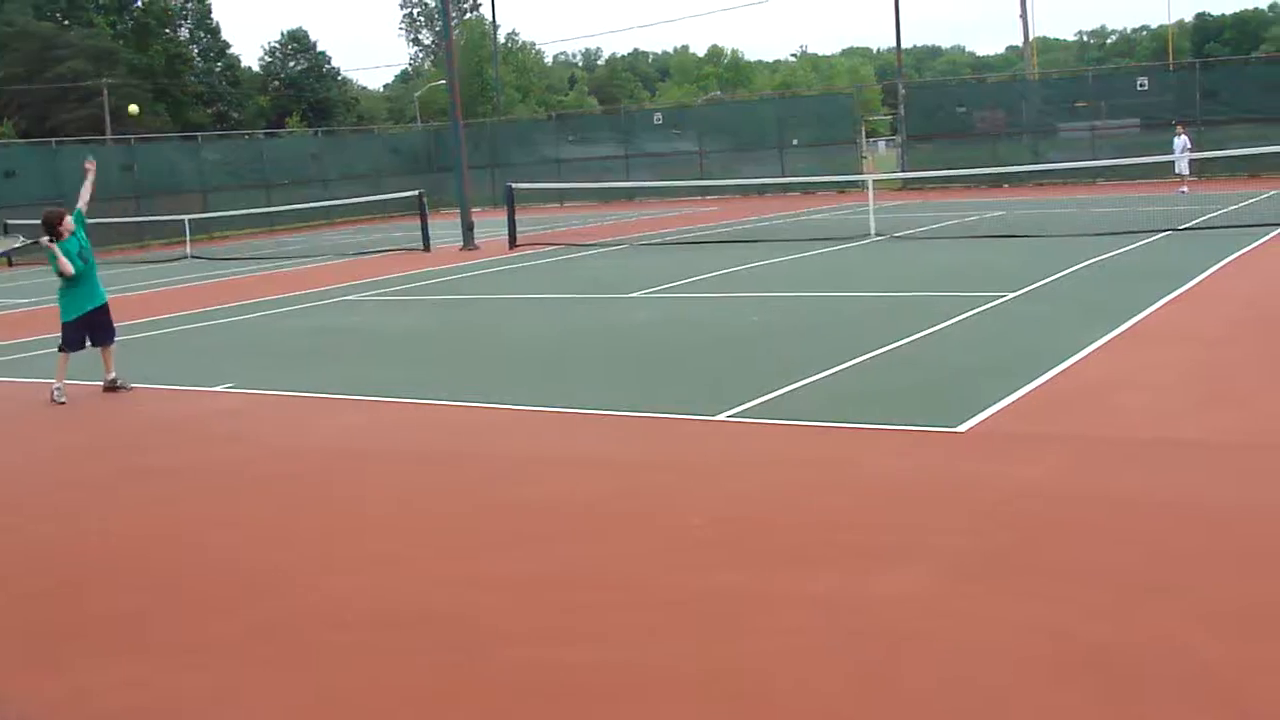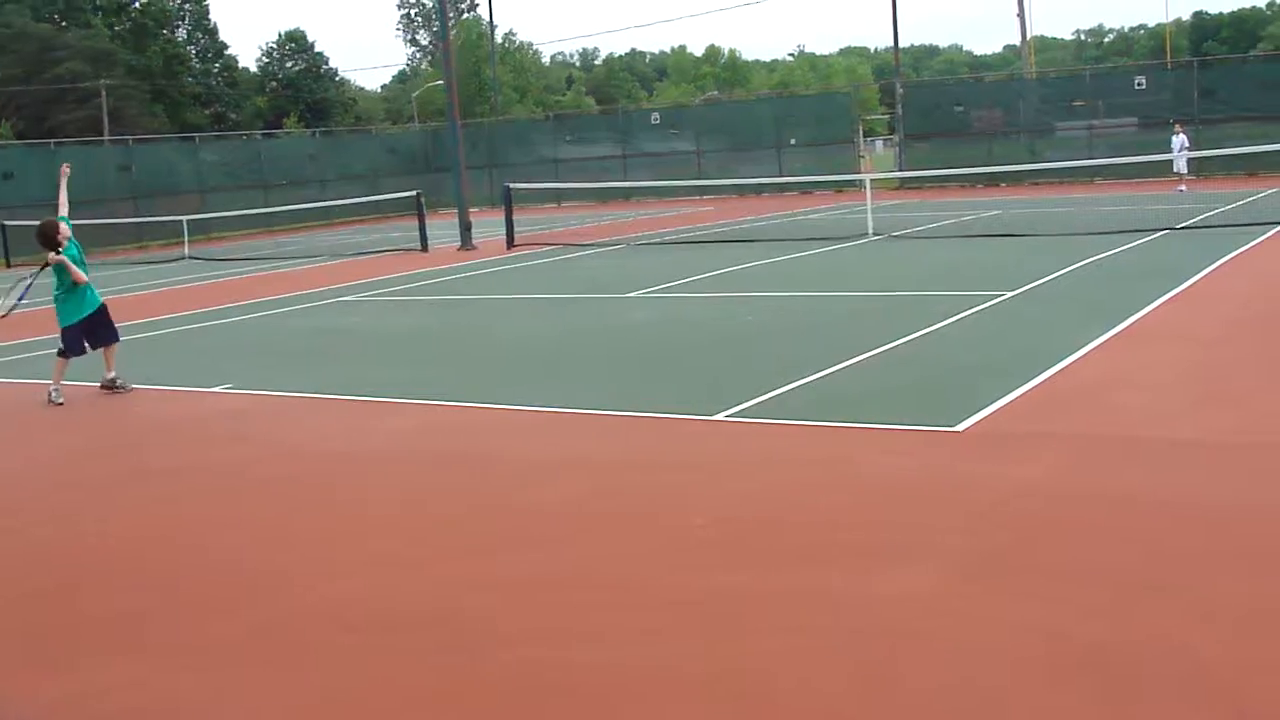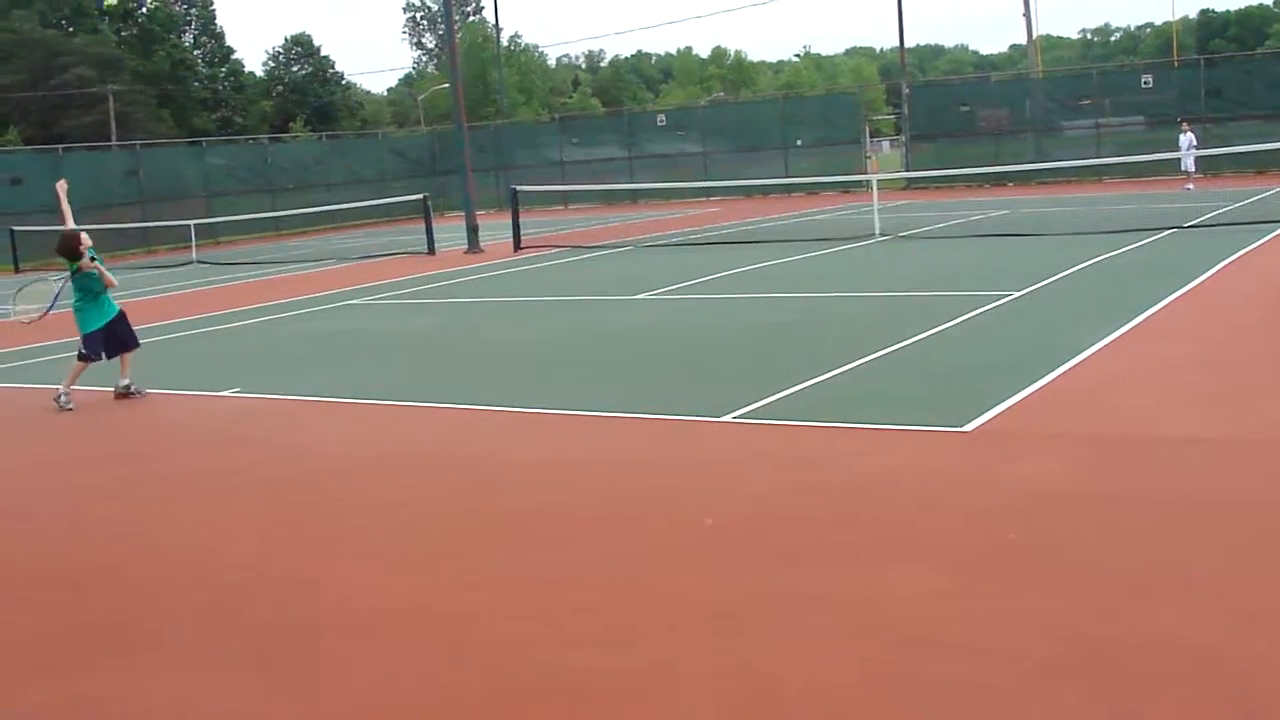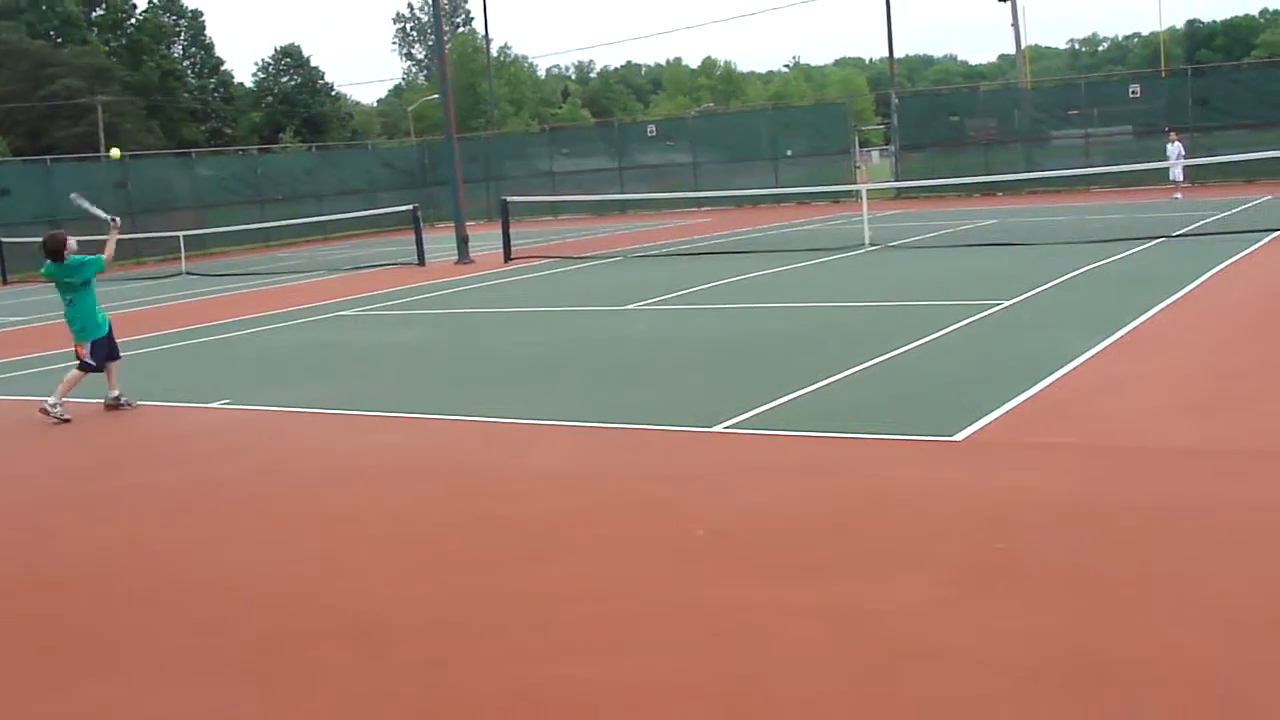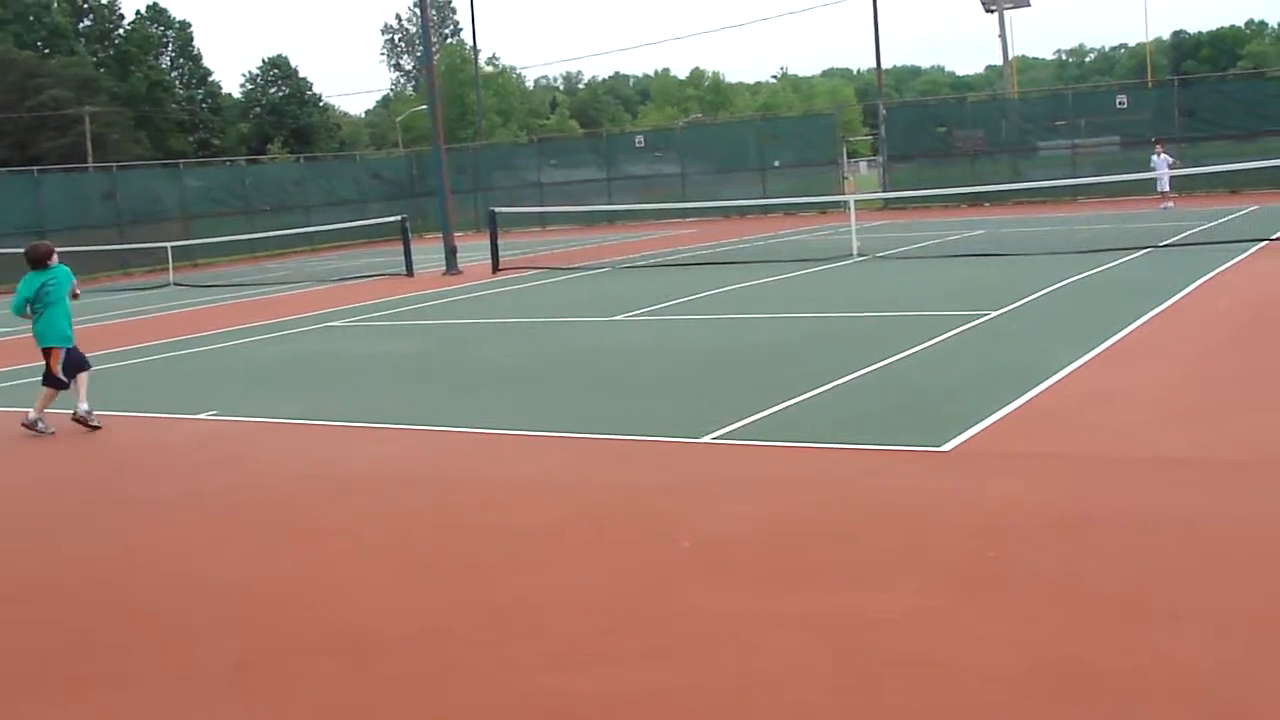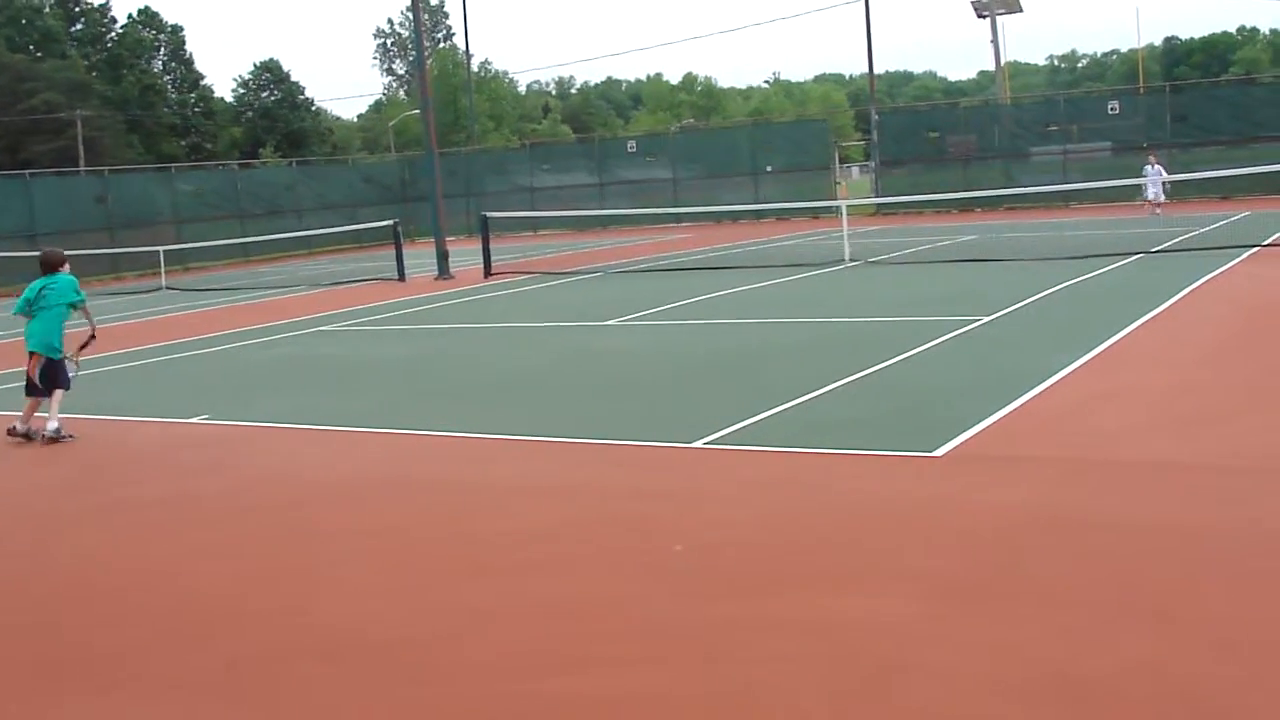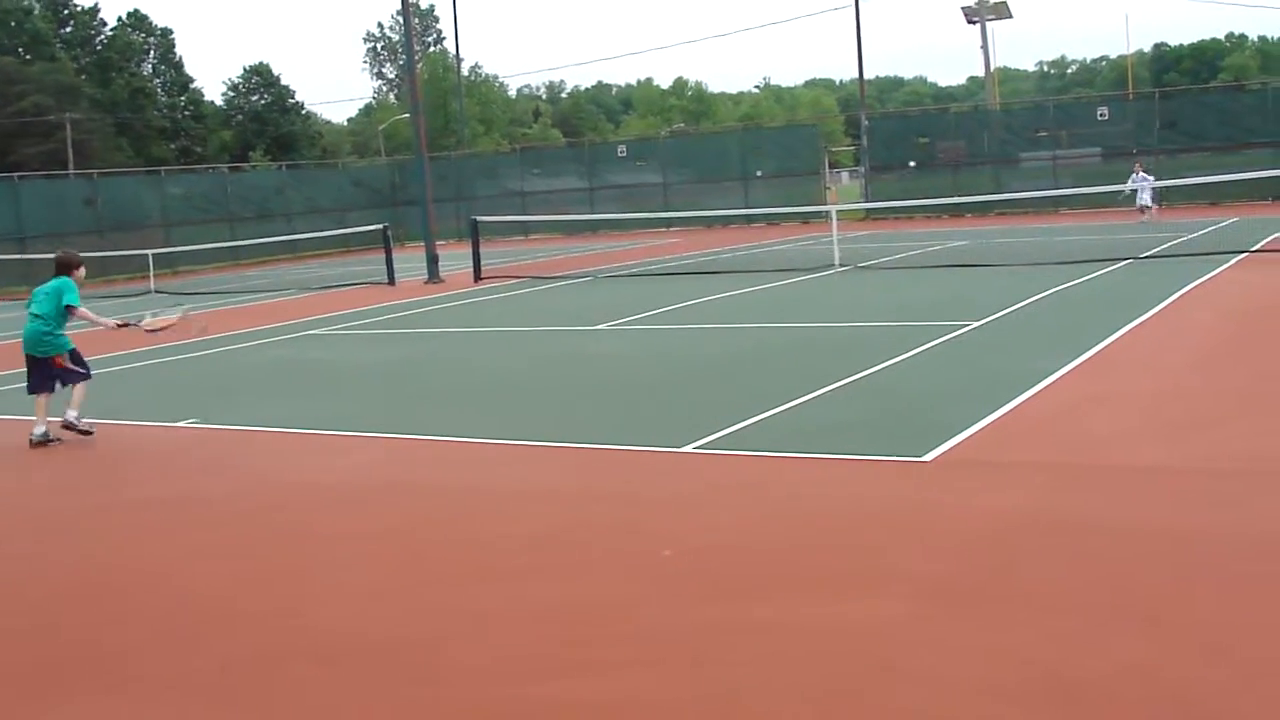
dt=0.3s
person 1, frame 1
left shoulder: (78, 230)
right shoulder: (57, 251)
left elbow: (84, 200)
right elbow: (69, 272)
left wrist: (90, 174)
right wrist: (54, 248)
left hip: (96, 298)
right hip: (74, 304)
left knee: (106, 339)
right knee: (68, 345)
left ankle: (110, 379)
right ankle: (58, 387)
person 1, frame 2
left shoulder: (67, 234)
right shoulder: (62, 260)
left elbow: (62, 205)
right elbow: (83, 280)
left wrist: (64, 179)
right wrist: (64, 261)
left hip: (91, 301)
right hip: (71, 308)
left knee: (110, 338)
right knee: (68, 349)
left ankle: (110, 378)
right ankle: (54, 388)
person 1, frame 3
left shoulder: (77, 254)
right shoulder: (85, 271)
left elbow: (68, 221)
right elbow: (112, 284)
left wrist: (62, 195)
right wrist: (98, 269)
left hip: (108, 309)
right hip: (92, 315)
left knee: (129, 344)
right knee: (87, 355)
left ankle: (123, 385)
right ankle: (63, 391)
person 1, frame 4
left shoulder: (53, 265)
right shoulder: (77, 263)
left elbow: (46, 272)
right elbow: (107, 258)
right wrist: (114, 232)
left hip: (95, 319)
right hip: (86, 322)
left knee: (111, 355)
right knee: (86, 365)
left ankle: (113, 396)
right ankle: (52, 403)
person 1, frame 5
left shoulder: (28, 280)
right shoulder: (62, 272)
left elbow: (18, 310)
right elbow: (73, 285)
left wrist: (37, 316)
right wrist: (74, 291)
left hip: (48, 333)
right hip: (57, 335)
left knee: (81, 367)
right knee: (57, 379)
left ankle: (82, 409)
right ankle: (33, 418)
person 1, frame 6
left shoulder: (36, 285)
right shoulder: (70, 281)
left elbow: (21, 310)
right elbow: (83, 306)
right wrist: (92, 324)
left hip: (37, 338)
right hip: (46, 341)
left knee: (60, 383)
right knee: (40, 388)
left ankle: (52, 427)
right ankle: (20, 427)
person 1, frame 7
left shoulder: (47, 286)
right shoulder: (67, 284)
left elbow: (32, 306)
right elbow: (75, 309)
right wrist: (103, 321)
left hip: (31, 338)
right hip: (49, 337)
left knee: (42, 386)
right knee: (82, 375)
left ankle: (39, 432)
right ankle: (72, 416)
